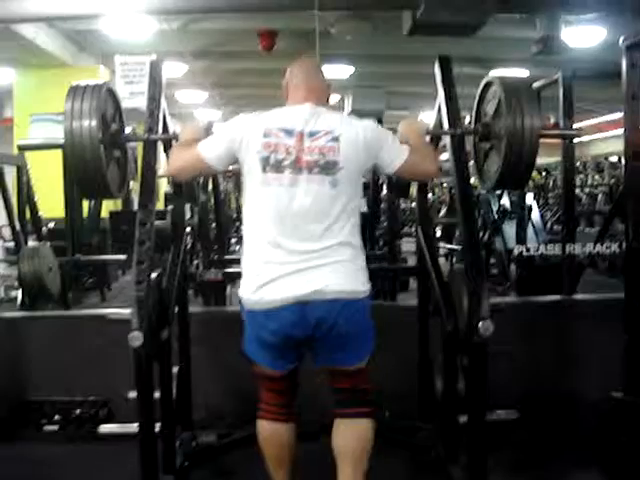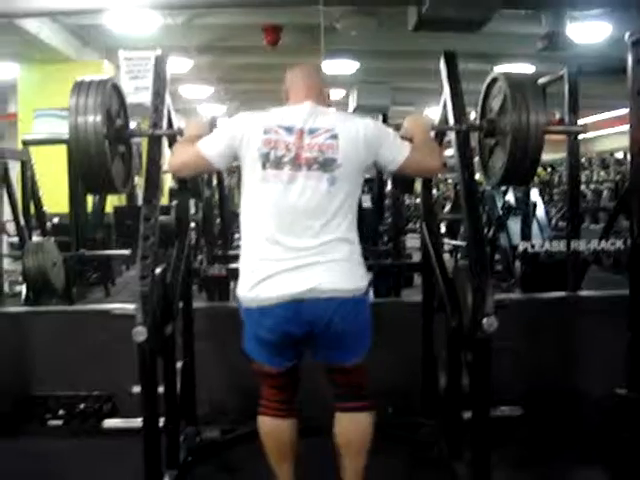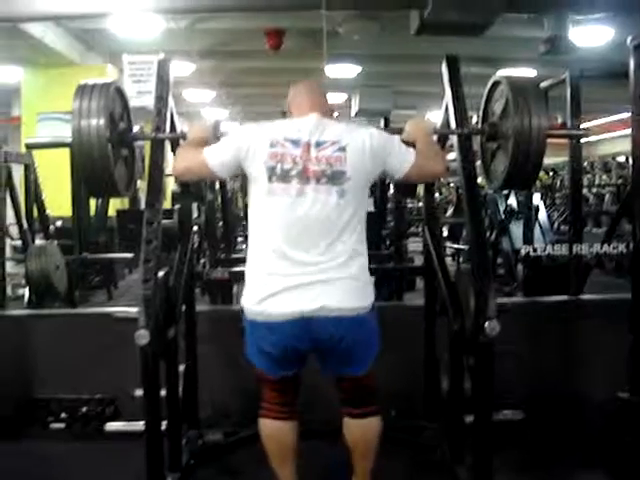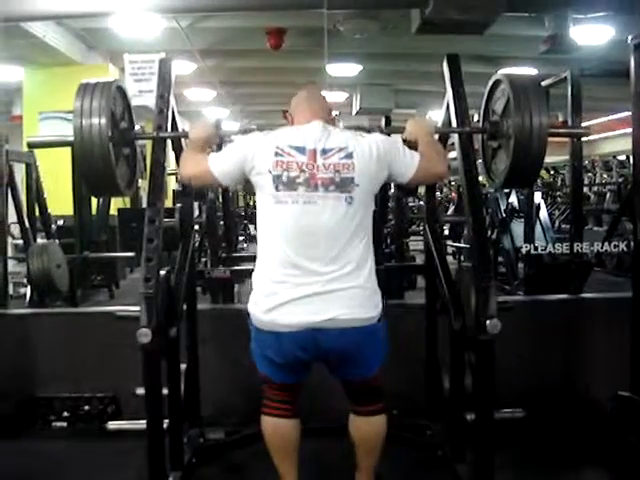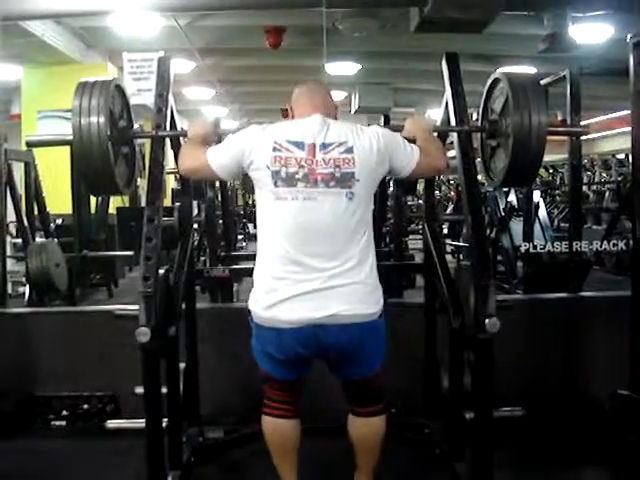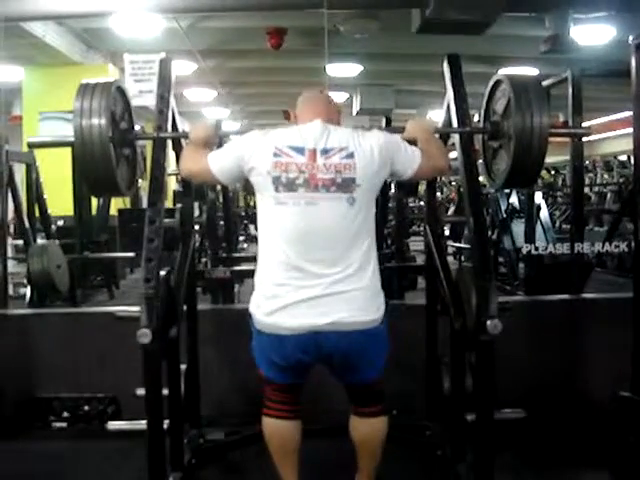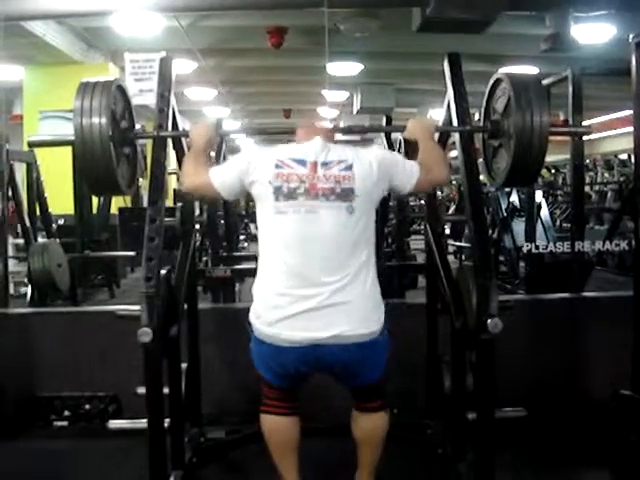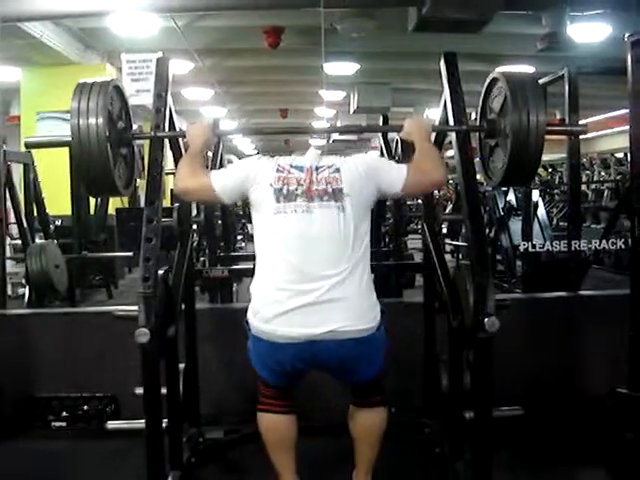
dt=0.2s
person 1, frame 1
left shoulder: (248, 127)
right shoulder: (360, 130)
left elbow: (177, 167)
right elbow: (427, 168)
left wrist: (188, 138)
right wrist: (414, 136)
left hip: (269, 297)
right hip: (341, 295)
left knee: (275, 399)
right knee: (353, 398)
person 1, frame 2
left shoulder: (248, 126)
right shoulder: (360, 129)
left elbow: (179, 163)
right elbow: (431, 163)
left wrist: (192, 134)
right wrist: (419, 131)
left hip: (267, 294)
right hip: (339, 292)
left knee: (276, 395)
right knee: (351, 392)
person 1, frame 3
left shoulder: (254, 137)
right shoulder: (366, 140)
left elbow: (183, 167)
right elbow: (434, 167)
left wrist: (195, 139)
right wrist: (422, 135)
left hip: (272, 308)
right hip: (346, 307)
left knee: (277, 399)
right knee: (359, 398)
person 1, frame 4
left shoulder: (259, 146)
right shoulder: (372, 146)
left elbow: (190, 171)
right elbow: (437, 169)
left wrist: (198, 139)
right wrist: (423, 135)
left hip: (278, 316)
right hip: (354, 315)
left knee: (278, 398)
right knee: (367, 398)
person 1, frame 5
left shoulder: (257, 140)
right shoulder: (372, 140)
left elbow: (189, 165)
right elbow: (436, 163)
left wrist: (197, 135)
right wrist: (422, 131)
left hip: (278, 313)
right hip: (355, 313)
left knee: (279, 399)
right knee: (366, 399)
person 1, frame 6
left shoulder: (258, 145)
right shoulder: (374, 145)
left elbow: (190, 168)
right elbow: (438, 163)
left wrist: (199, 138)
right wrist: (423, 133)
left hip: (279, 318)
right hip: (356, 319)
left knee: (280, 402)
right knee: (367, 401)
person 1, frame 7
left shoulder: (260, 160)
right shoulder: (371, 160)
left elbow: (191, 181)
right elbow: (438, 175)
left wrist: (200, 143)
right wrist: (423, 136)
left hip: (279, 328)
right hip: (355, 329)
left knee: (277, 398)
right knee: (370, 398)
person 1, frame 8
left shoulder: (259, 170)
right shoulder: (361, 168)
left elbow: (186, 184)
right elbow: (434, 176)
left wrist: (197, 145)
right wrist: (420, 136)
left hip: (275, 328)
right hip: (352, 328)
left knee: (274, 397)
right knee: (368, 395)
